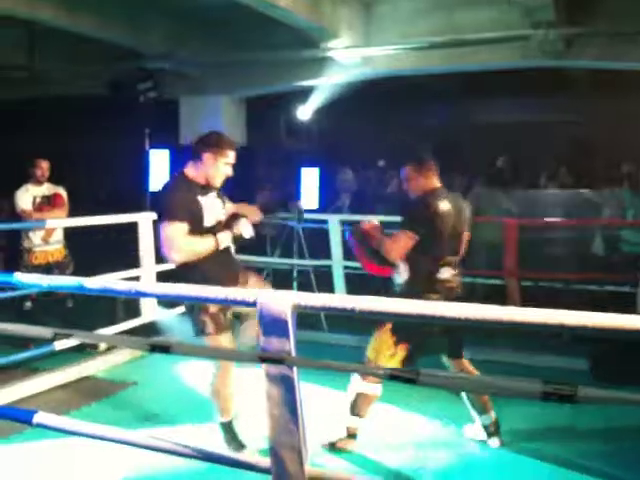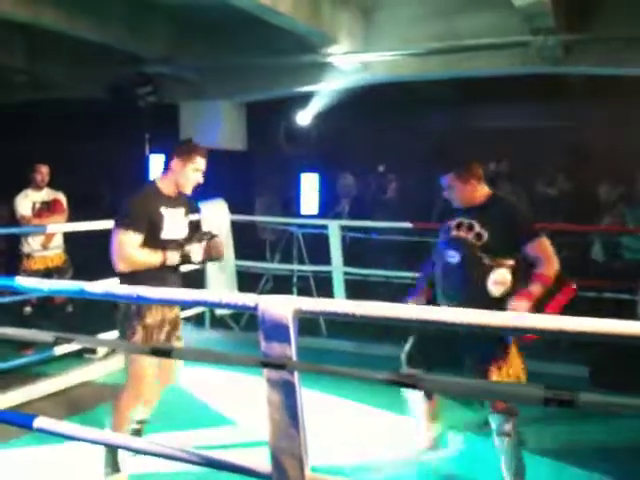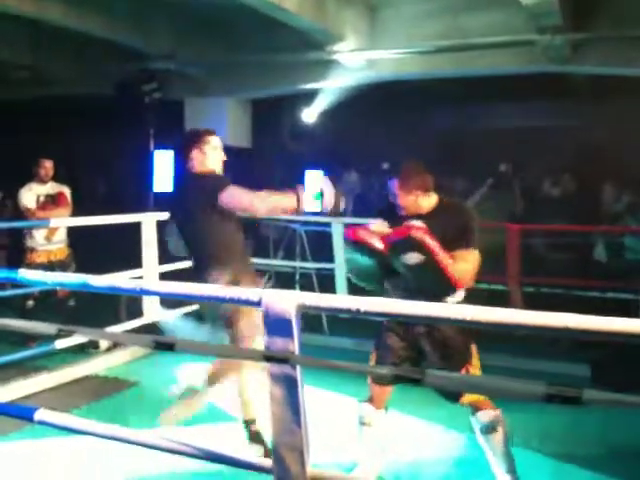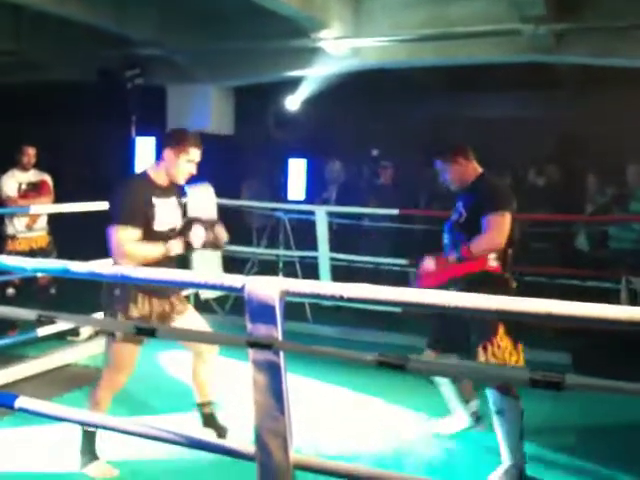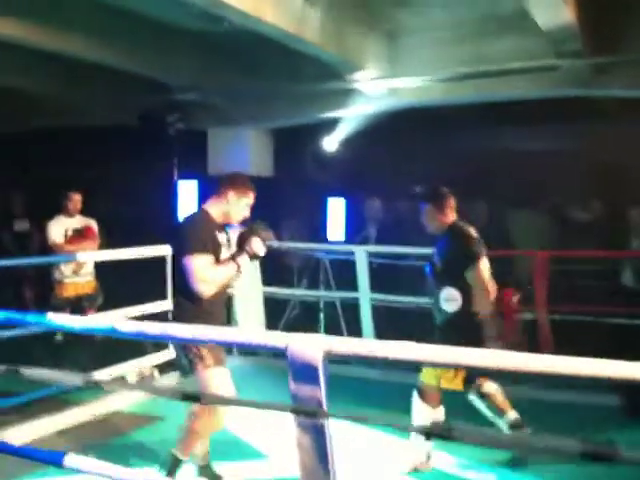
dt=0.7s
person 1, frame 1
left shoulder: (210, 186)
right shoulder: (176, 194)
left elbow: (234, 212)
right elbow: (176, 251)
left wrist: (262, 210)
right wrist: (227, 235)
left hip: (230, 276)
right hip: (205, 288)
right knee: (224, 358)
right ankle: (228, 431)
person 1, frame 2
left shoulder: (183, 202)
right shoulder: (140, 202)
right elbow: (122, 258)
left wrist: (202, 247)
right wrist: (177, 255)
right hip: (141, 303)
left knee: (168, 371)
right knee: (137, 380)
left ankle: (136, 430)
person 1, frame 3
left shoulder: (185, 192)
right shoulder: (207, 181)
right elbow: (254, 202)
right wrist: (307, 199)
left hip: (214, 279)
right hip: (231, 276)
left knee: (242, 353)
left ankle: (253, 435)
right ankle: (196, 393)
person 1, frame 4
left shoulder: (173, 192)
right shoulder: (132, 192)
right elbow: (123, 255)
left wrist: (203, 234)
right wrist: (178, 243)
left hip: (166, 292)
right hip: (132, 296)
left knee: (206, 347)
right knee: (115, 376)
left ankle: (209, 420)
right ankle: (88, 450)
person 1, frame 5
left shoulder: (216, 229)
right shoulder: (196, 227)
right elbow: (203, 283)
left wrist: (246, 251)
right wrist: (242, 257)
left hip: (210, 327)
right hip: (195, 329)
left knee: (206, 401)
right knee: (220, 404)
person 2, frame 1
left shoulder: (421, 206)
right shoulder: (459, 205)
left elbow: (394, 251)
left wrist: (372, 232)
left hip: (419, 298)
right hip: (449, 295)
left knee: (375, 363)
right knee: (458, 361)
left ankle: (349, 435)
right ankle: (490, 427)
person 2, frame 2
left shoulder: (509, 213)
right shoulder: (453, 213)
left elbow: (549, 262)
right elbow: (439, 255)
left wrist: (526, 298)
right wrist: (420, 292)
right hip: (450, 311)
right knee: (413, 362)
right ankle: (428, 432)
person 2, frame 3
left shoulder: (459, 218)
right shoulder: (395, 217)
left elbow: (463, 278)
right elbow: (381, 259)
left wrist: (430, 246)
right wrist: (372, 241)
left hip: (441, 318)
right hip: (400, 315)
left knee: (475, 396)
right knee: (377, 390)
person 2, frame 4
left shoulder: (493, 191)
right shoulder: (466, 194)
left elbow: (494, 239)
left wrist: (444, 262)
right wrist: (439, 268)
left hip: (486, 294)
right hip: (459, 291)
right knee: (438, 357)
person 2, frame 5
left shoulder: (461, 239)
right shoulder: (448, 238)
left elbow: (484, 287)
left wrist: (491, 331)
left hip: (462, 325)
right hip: (456, 322)
left knee: (428, 387)
right knee: (476, 381)
left ankle: (419, 456)
right ankle: (516, 429)
person 3, frame 1
left shoulder: (58, 190)
right shoulder: (22, 193)
left elbow: (63, 212)
right elbow: (27, 218)
left wrist: (38, 215)
right wrist: (52, 214)
left hip: (57, 249)
right hip: (33, 250)
person 3, frame 2
left shoulder: (57, 196)
right shoulder: (22, 198)
left elbow: (62, 217)
right elbow: (26, 223)
left wrist: (37, 220)
right wrist: (51, 219)
left hip: (56, 254)
right hip: (32, 256)
left knee: (61, 295)
person 3, frame 3
left shoulder: (62, 189)
right shoulder: (26, 191)
left elbow: (67, 211)
right elbow: (30, 216)
left wrist: (41, 213)
right wrist: (55, 213)
left hip: (60, 247)
right hip: (36, 250)
left knee: (65, 288)
person 3, frame 4
left shoulder: (44, 178)
left elbow: (48, 199)
left wrist: (24, 202)
right wrist: (37, 200)
left hip: (40, 234)
right hip: (16, 236)
person 3, frame 5
left shoulder: (90, 223)
right shoulder: (55, 224)
left elbow: (94, 244)
right elbow: (59, 249)
left wrist: (71, 247)
right wrist: (82, 246)
left hip: (87, 278)
right hip: (64, 280)
left knee: (90, 316)
